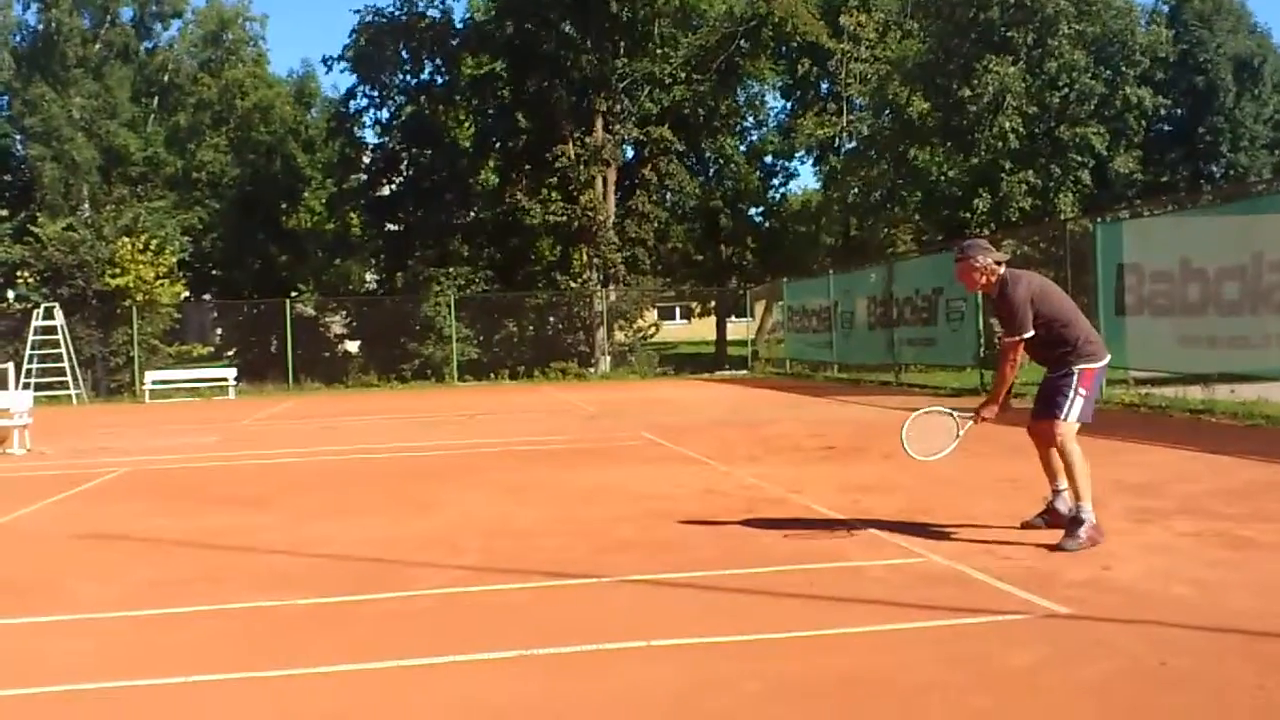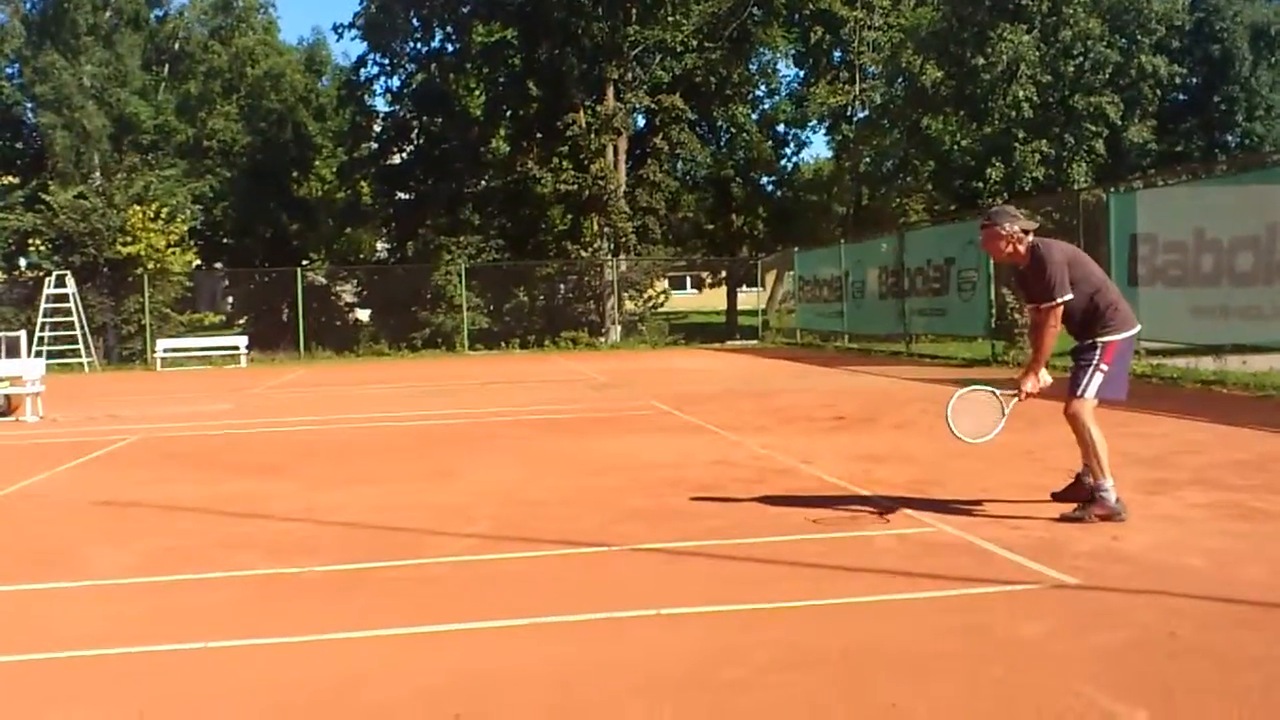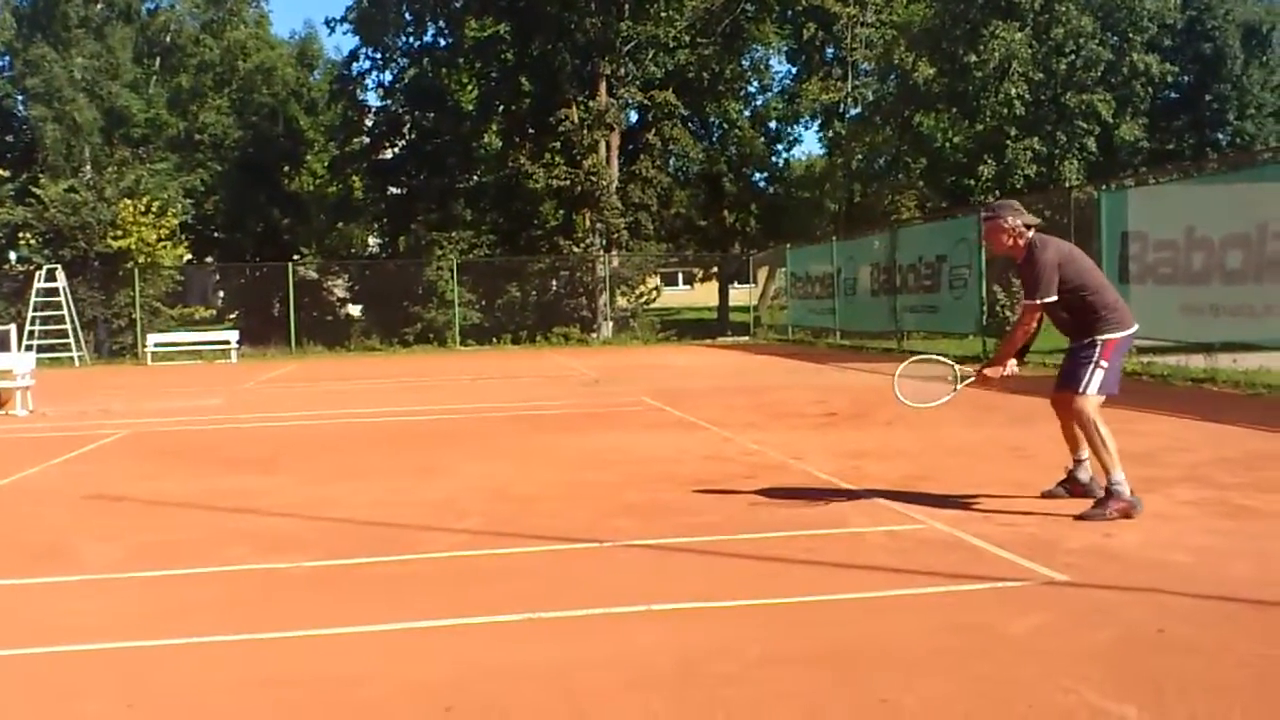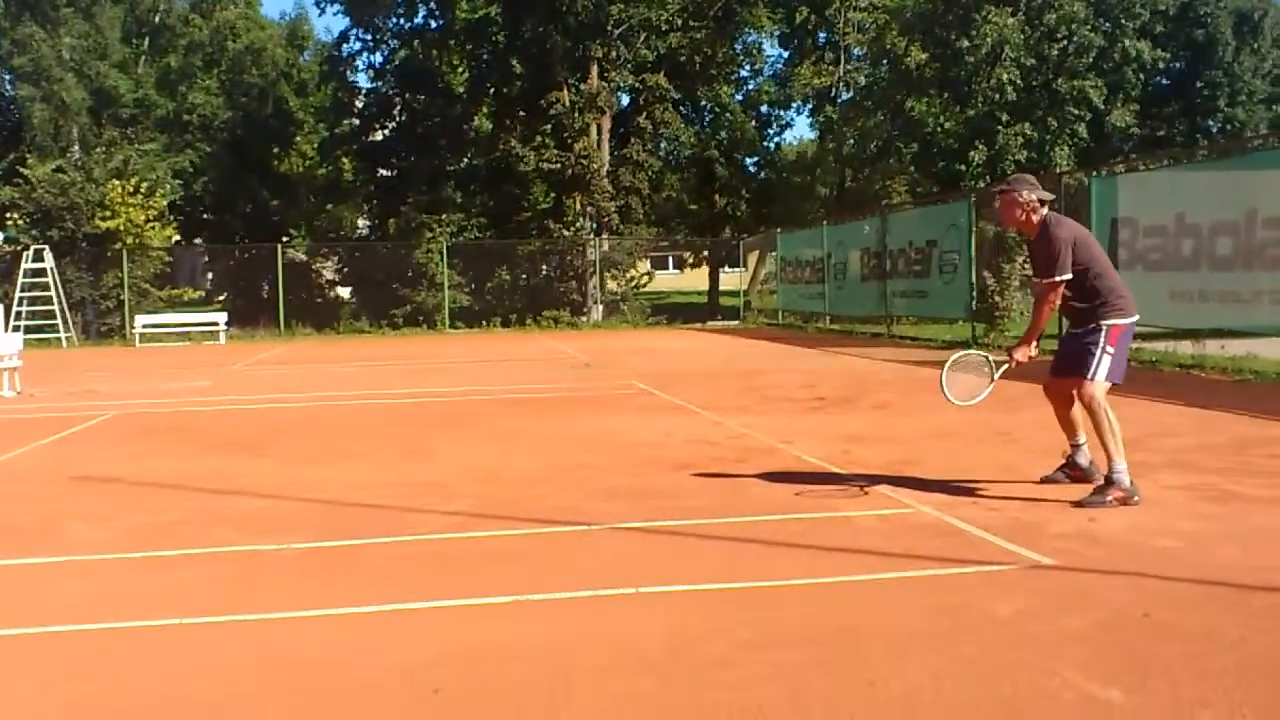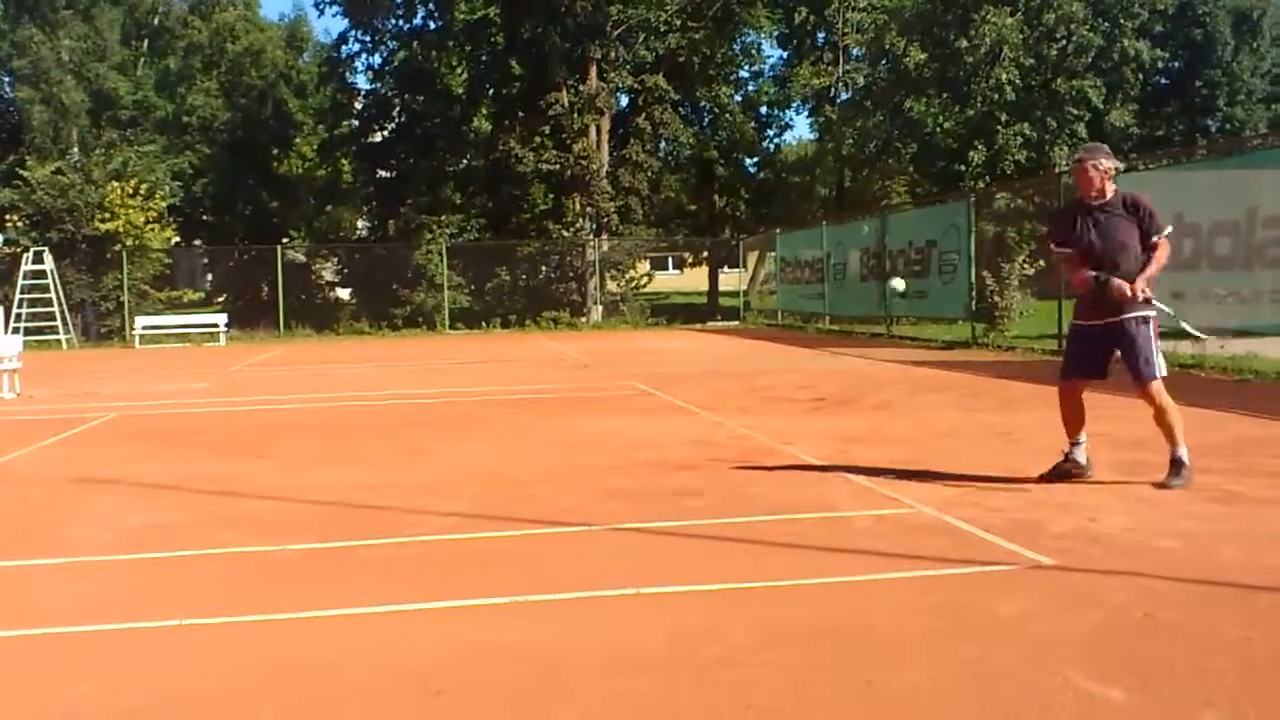
dt=0.7s
person 1, frame 1
left shoulder: (1015, 291)
right shoulder: (1002, 291)
left elbow: (1013, 356)
right elbow: (1009, 350)
left wrist: (993, 400)
right wrist: (1003, 393)
left hip: (1082, 360)
right hip: (1061, 363)
left knee: (1061, 435)
right knee: (1039, 430)
left ankle: (1086, 520)
right ankle: (1061, 506)
person 1, frame 2
left shoulder: (1048, 257)
right shoulder: (1025, 270)
left elbow: (1052, 323)
right elbow: (1038, 322)
left wrist: (1032, 372)
right wrist: (1037, 369)
left hip: (1112, 332)
right hip: (1094, 334)
left knee: (1078, 410)
right knee: (1078, 409)
left ankle: (1108, 499)
right ankle: (1087, 481)
person 1, frame 3
left shoulder: (1042, 256)
right shoulder: (1030, 257)
left elbow: (1027, 323)
right elbow: (1032, 320)
left wrist: (996, 362)
right wrist: (1015, 357)
left hip: (1109, 331)
right hip: (1088, 333)
left knee: (1083, 408)
right knee: (1062, 402)
left ankle: (1121, 494)
right ankle: (1081, 477)
person 1, frame 4
left shoulder: (1057, 234)
right shoulder: (1037, 237)
left elbow: (1051, 299)
right elbow: (1042, 295)
left wrist: (1026, 343)
right wrist: (1033, 340)
left hip: (1109, 316)
right hip: (1084, 319)
left knee: (1090, 393)
right knee: (1056, 388)
left ankle: (1121, 482)
right ankle: (1081, 461)
person 1, frame 5
left shoulder: (1134, 204)
right shoulder: (1067, 215)
left elbow: (1163, 247)
right elbow: (1069, 268)
left wrist: (1142, 279)
right wrist: (1107, 284)
left hip: (1134, 313)
right hip: (1089, 316)
left knee: (1152, 390)
right knee: (1069, 389)
left ankle: (1181, 460)
right ankle: (1076, 458)
